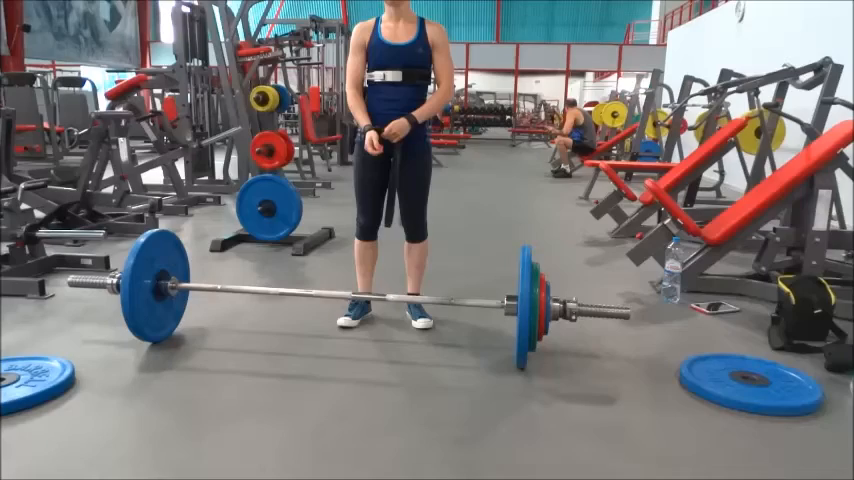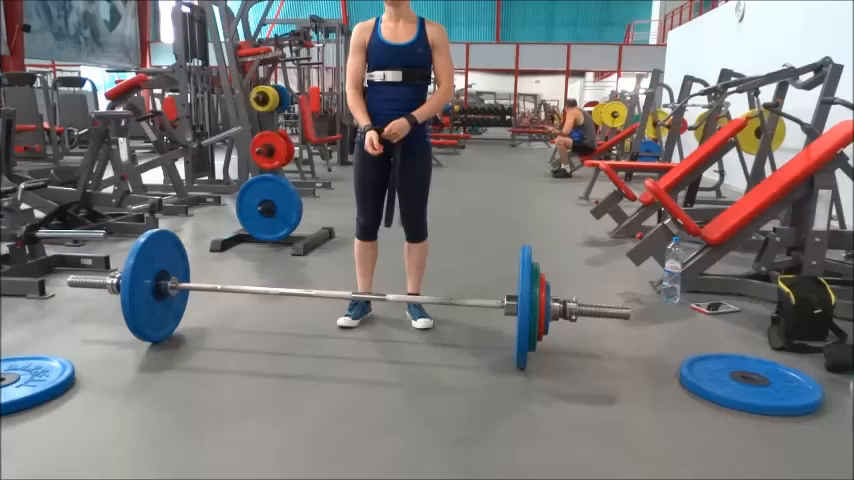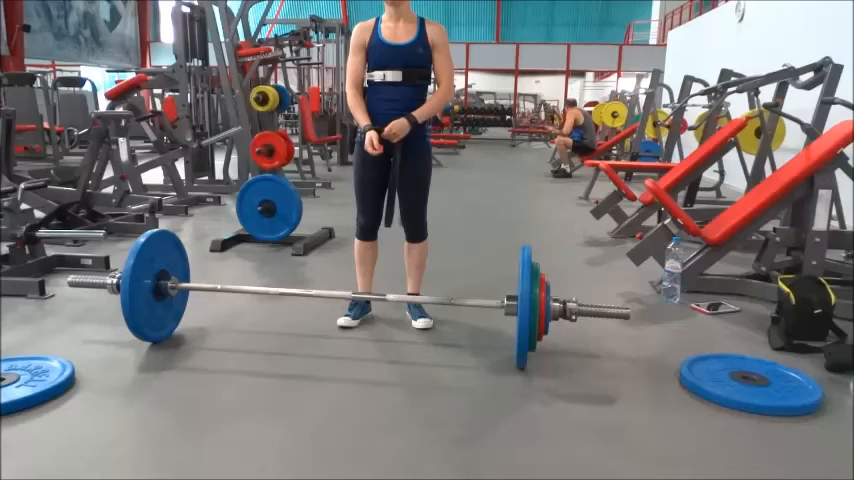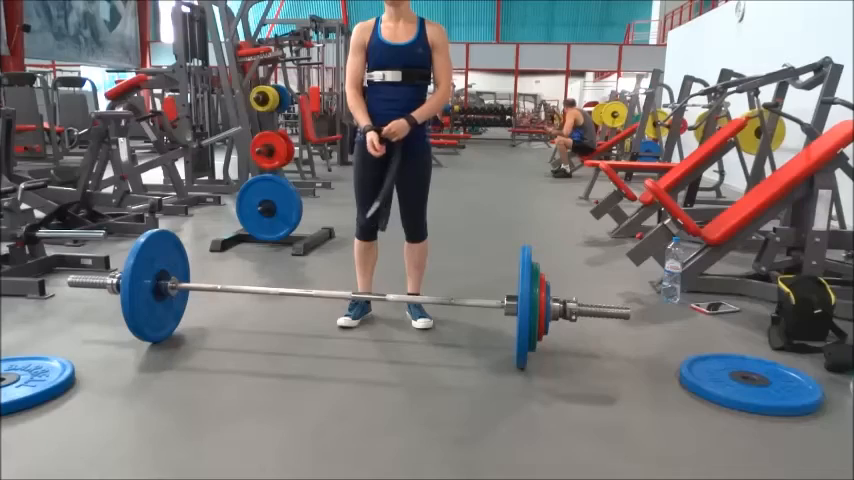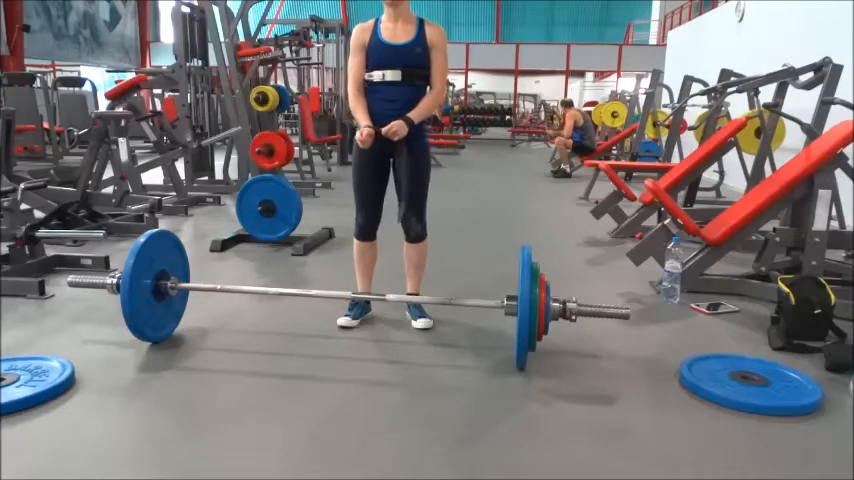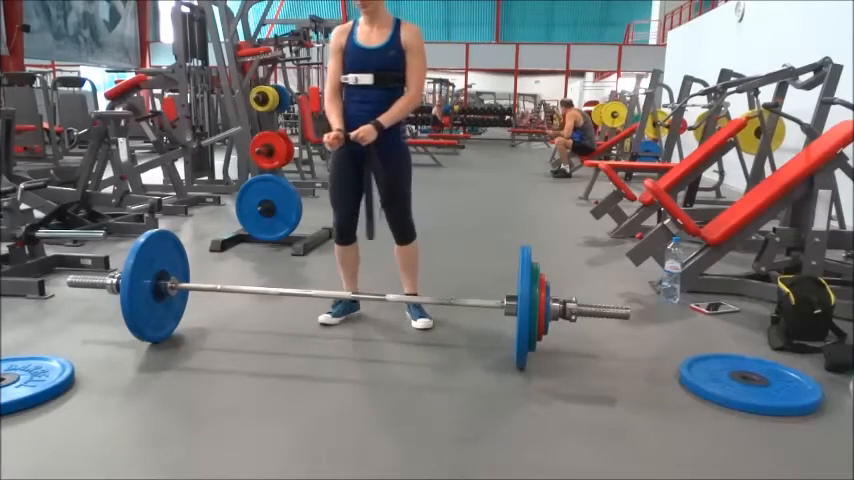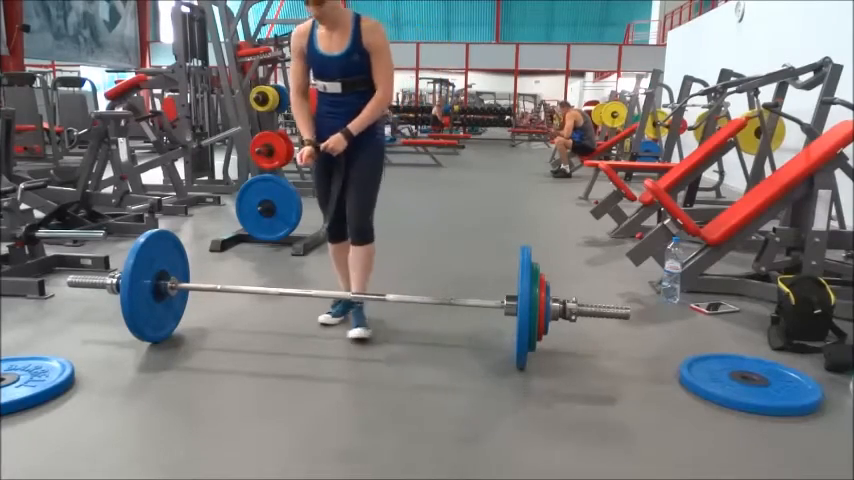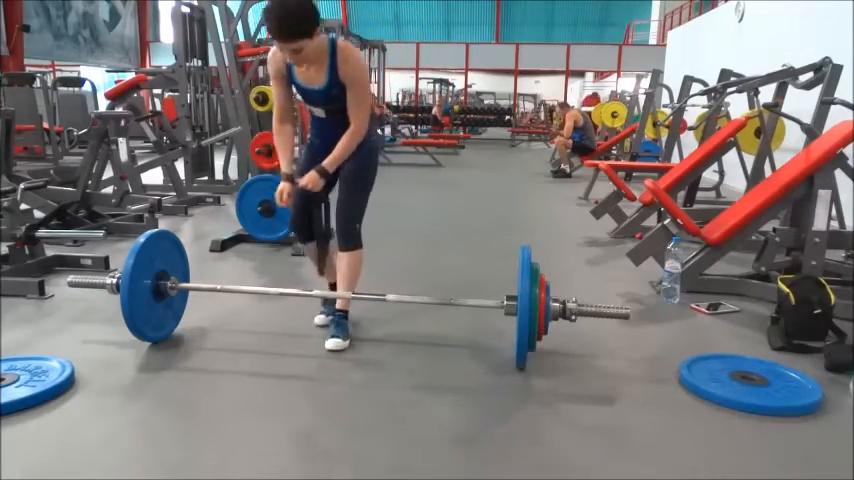
dt=0.4s
person 1, frame 1
left shoulder: (433, 32)
right shoulder: (363, 31)
left elbow: (446, 88)
right elbow: (352, 88)
left wrist: (411, 120)
right wrist: (367, 128)
left hip: (413, 141)
right hip: (371, 139)
left knee: (414, 222)
right knee: (366, 221)
left ankle: (414, 300)
right ankle: (362, 299)
person 1, frame 2
left shoulder: (432, 32)
right shoulder: (363, 31)
left elbow: (446, 88)
right elbow: (353, 88)
left wrist: (410, 120)
right wrist: (367, 128)
left hip: (414, 141)
right hip: (371, 139)
left knee: (414, 222)
right knee: (366, 221)
left ankle: (414, 300)
right ankle: (362, 299)
person 1, frame 3
left shoulder: (432, 32)
right shoulder: (363, 31)
left elbow: (446, 88)
right elbow: (352, 88)
left wrist: (411, 120)
right wrist: (367, 128)
left hip: (413, 140)
right hip: (371, 139)
left knee: (414, 222)
right knee: (366, 221)
left ankle: (413, 300)
right ankle: (362, 299)
person 1, frame 4
left shoulder: (432, 32)
right shoulder: (363, 31)
left elbow: (444, 89)
right elbow: (352, 88)
left wrist: (410, 121)
right wrist: (368, 128)
left hip: (413, 140)
right hip: (371, 138)
left knee: (414, 222)
right knee: (366, 220)
left ankle: (413, 300)
right ankle: (362, 298)
person 1, frame 5
left shoulder: (432, 33)
right shoulder: (363, 32)
left elbow: (438, 90)
right elbow: (354, 89)
left wrist: (408, 122)
right wrist: (365, 125)
left hip: (412, 138)
right hip: (370, 137)
left knee: (414, 221)
right knee: (365, 221)
left ankle: (413, 299)
right ankle: (362, 298)
person 1, frame 6
left shoulder: (407, 34)
right shoulder: (341, 35)
left elbow: (414, 92)
right elbow: (331, 91)
left wrist: (377, 125)
right wrist: (337, 129)
left hip: (388, 141)
right hip: (347, 141)
left knee: (401, 222)
right knee: (342, 224)
left ankle: (412, 299)
right ankle: (350, 297)
person 1, frame 7
left shoulder: (369, 31)
right shoulder: (302, 35)
left elbow: (384, 93)
right elbow: (298, 94)
left wrist: (347, 134)
right wrist: (309, 140)
left hip: (364, 140)
right hip: (324, 139)
left knee: (359, 223)
right knee: (332, 224)
left ankle: (358, 306)
right ankle: (346, 296)
person 1, frame 8
left shoulder: (347, 59)
right shoulder: (277, 59)
left elbow: (359, 125)
right elbow: (282, 120)
left wrist: (323, 172)
right wrist: (286, 174)
left hip: (357, 147)
right hip: (319, 143)
left knee: (347, 227)
right knee: (301, 222)
left ankle: (341, 314)
right ankle: (333, 289)
